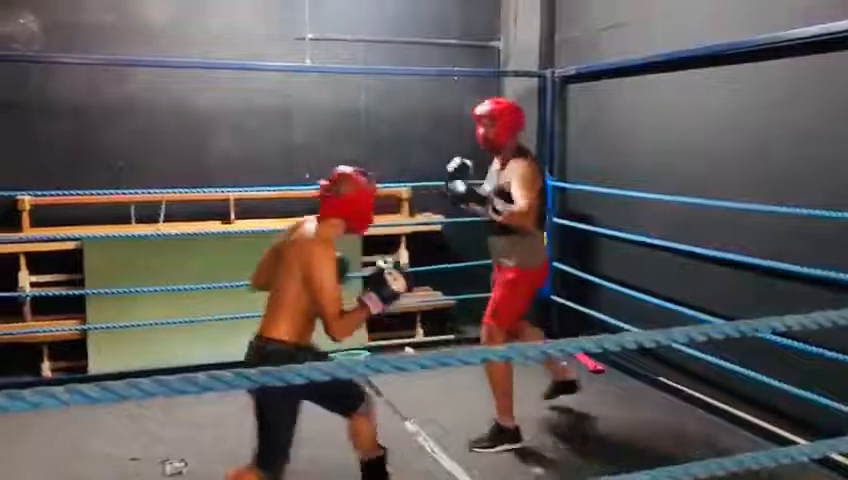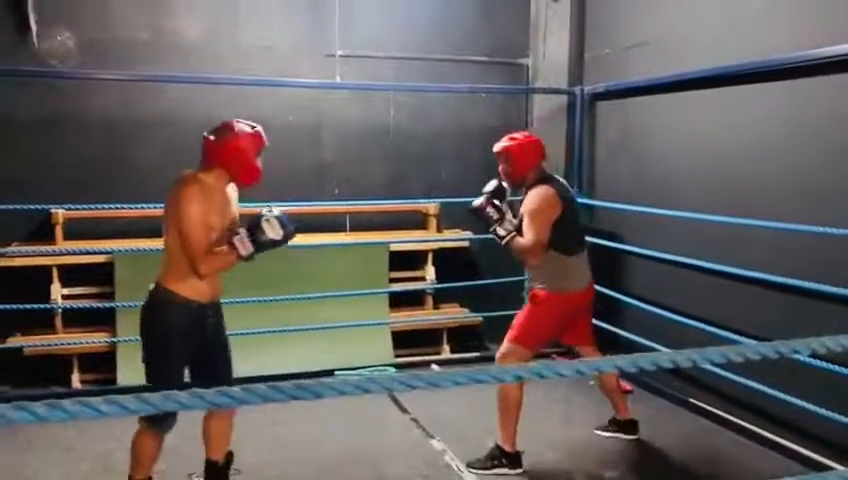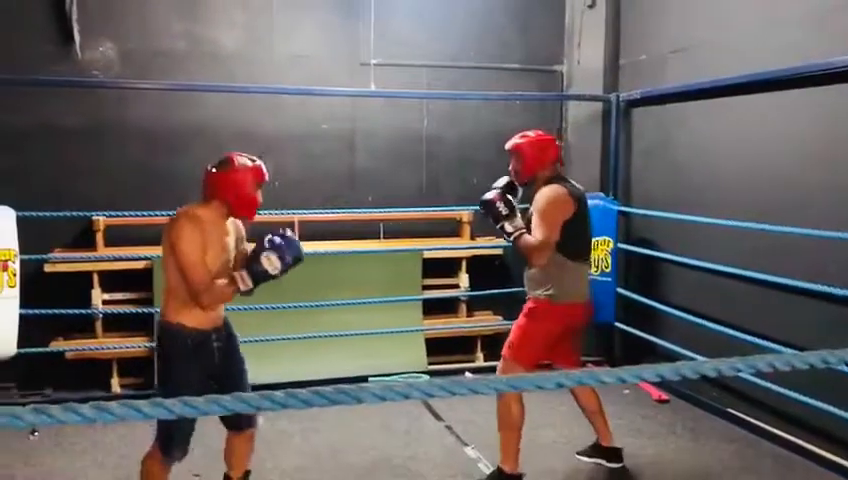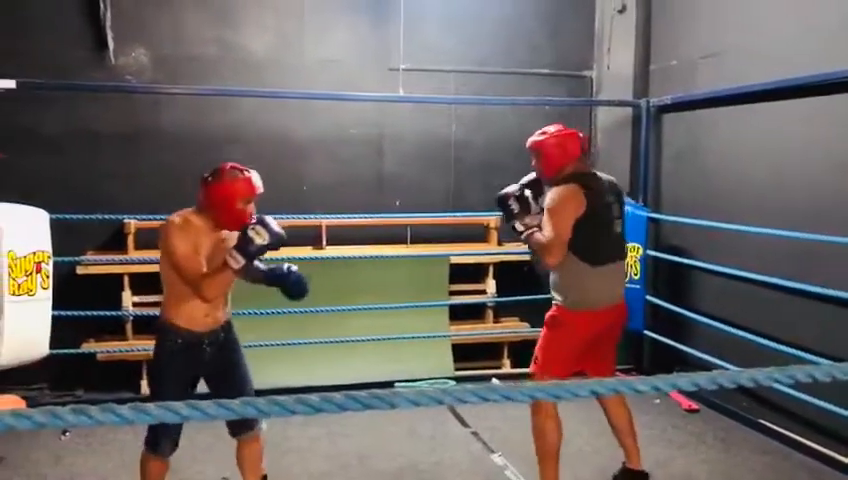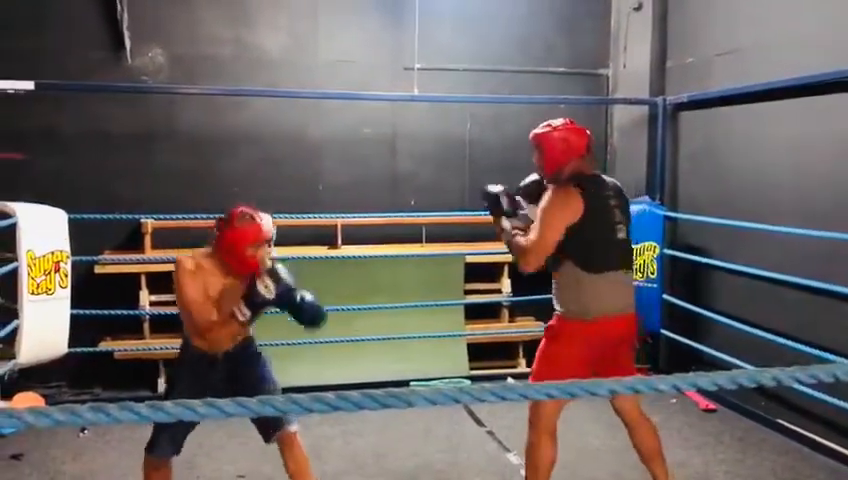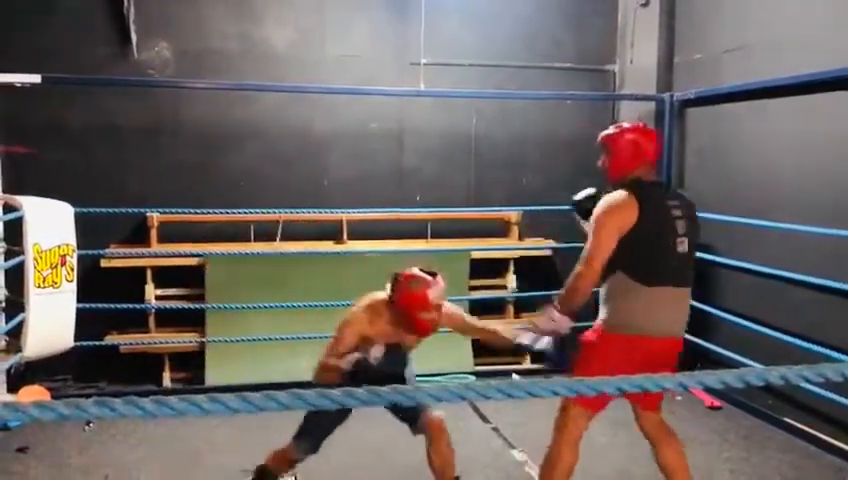
dt=0.7s
person 1, frame 1
left shoulder: (521, 167)
right shoulder: (498, 161)
left elbow: (527, 218)
right elbow: (492, 206)
left wrist: (482, 200)
right wrist: (466, 188)
left hip: (522, 266)
right hip: (510, 262)
left knee: (491, 340)
right knee: (517, 326)
left ankle: (507, 427)
right ankle: (563, 375)
person 1, frame 2
left shoulder: (540, 196)
right shoulder: (552, 186)
left elbow: (532, 253)
left wrist: (497, 224)
right wrist: (502, 210)
left hip: (554, 293)
right hip: (578, 288)
left knee: (507, 361)
right knee: (589, 354)
left ankle: (507, 453)
right ankle: (624, 419)
person 1, frame 3
left shoulder: (551, 195)
right shoulder: (566, 190)
left elbow: (539, 253)
left wrist: (507, 221)
right wrist: (511, 214)
left hip: (551, 304)
right hip: (573, 301)
left knee: (508, 378)
right knee: (570, 371)
right ankle: (607, 446)
person 1, frame 4
left shoulder: (565, 194)
right shoulder: (609, 186)
left elbow: (551, 256)
left wrist: (522, 219)
right wrist: (540, 207)
left hip: (578, 312)
right hip: (613, 306)
left knee: (543, 400)
person 1, frame 5
left shoulder: (563, 195)
right shoulder: (613, 190)
left elbow: (529, 260)
left wrist: (506, 222)
left hip: (580, 324)
right hip: (623, 319)
left knee: (542, 417)
right knee: (629, 408)
person 1, frame 6
left shoulder: (618, 203)
right shoulder: (683, 206)
left elbow: (587, 276)
left wrist: (555, 313)
left hip: (621, 336)
right hip: (669, 337)
left knee: (569, 425)
right knee: (652, 421)
person 2, frame 1
left shoulder: (306, 230)
right shoulder: (319, 250)
left elbow: (258, 280)
right elbow: (337, 329)
right wrist: (376, 298)
left hip: (295, 354)
right hip: (278, 360)
left knee: (359, 405)
person 2, frame 2
left shoulder: (229, 191)
right shoulder: (191, 191)
right elbow: (202, 264)
left wrist: (262, 233)
right wrist: (250, 240)
left hip: (207, 310)
right hip: (171, 312)
right knee: (160, 419)
person 2, frame 3
left shoulder: (233, 224)
right shoulder: (187, 225)
left elbow: (236, 271)
right elbow: (204, 296)
left wrist: (269, 257)
right wrist: (253, 274)
left hip: (220, 334)
right hip: (182, 341)
left knee: (245, 425)
right knee: (171, 444)
person 2, frame 4
left shoulder: (235, 227)
right shoulder: (177, 229)
left elbow: (248, 271)
right elbow: (205, 290)
left wrist: (278, 274)
right wrist: (243, 252)
left hip: (221, 338)
right hip: (178, 344)
left knee: (249, 428)
right knee: (161, 442)
person 2, frame 5
left shoulder: (258, 264)
right shoulder: (190, 268)
left elbow: (282, 293)
right elbow: (211, 336)
left wrist: (298, 300)
right wrist: (250, 304)
left hip: (243, 354)
right hip: (198, 360)
left knee: (286, 433)
right knee: (161, 449)
person 2, frame 6
left shoulder: (439, 310)
right shoulder: (365, 315)
left elbow: (485, 331)
right elbow: (322, 375)
left wrist: (531, 341)
right wrist: (358, 365)
left hip: (394, 374)
right hip: (352, 377)
left knee: (434, 426)
right knee: (301, 449)
